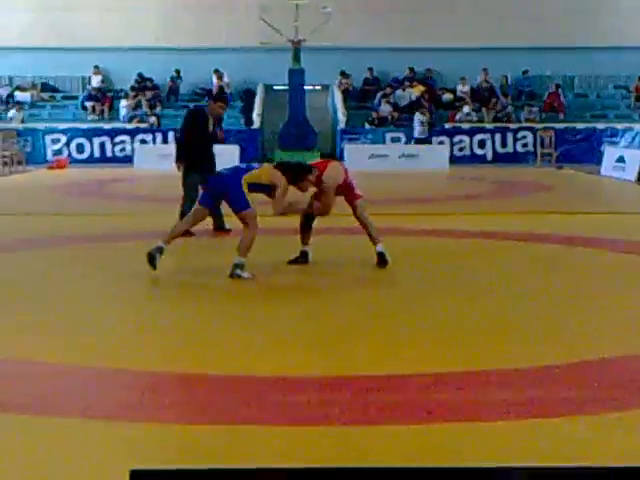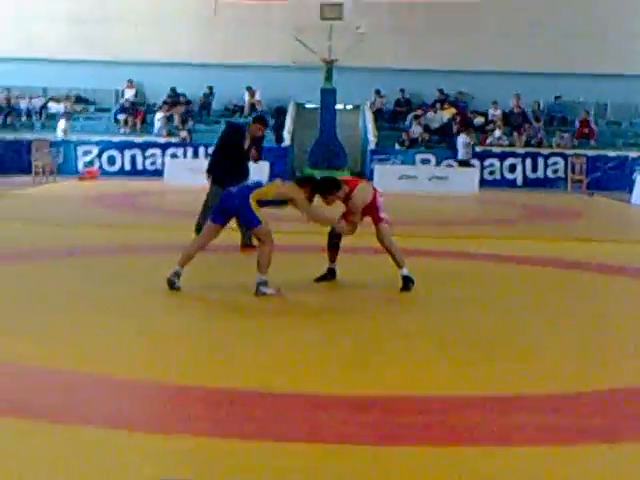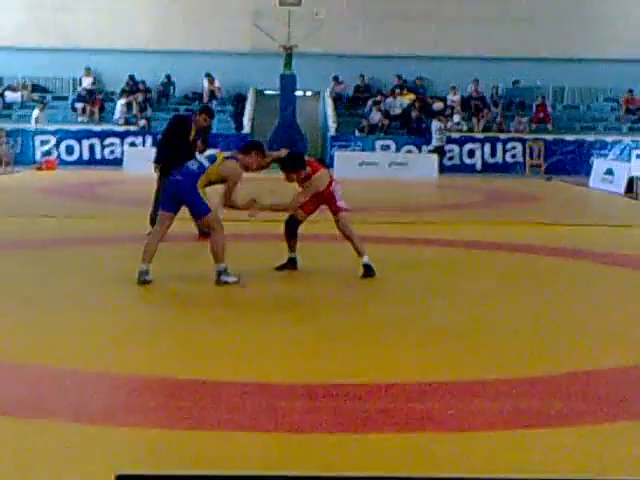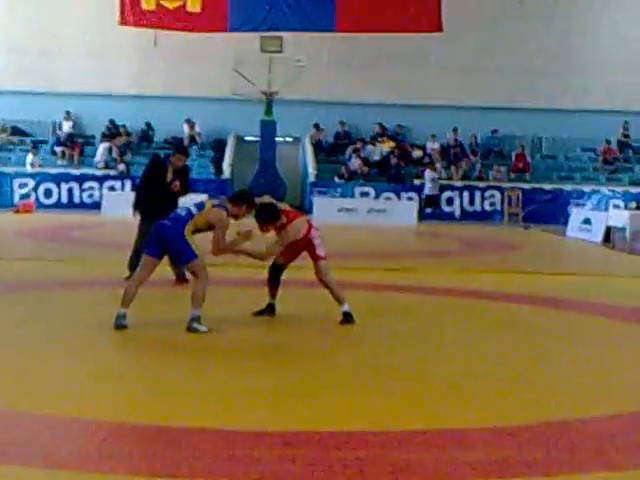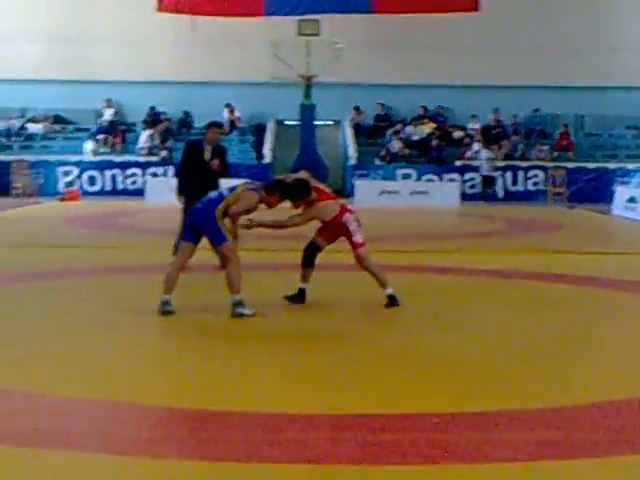
dt=0.4s
person 1, frame 1
left shoulder: (269, 172)
right shoulder: (282, 179)
left elbow: (273, 195)
right elbow: (277, 209)
right wrist: (298, 209)
left hip: (219, 178)
right hip: (234, 183)
left knee: (191, 219)
right knee: (251, 225)
left ankle: (159, 249)
right ankle: (238, 267)
person 1, frame 2
left shoulder: (284, 187)
right shoulder: (295, 192)
left elbow: (307, 209)
right elbow: (312, 214)
right wrist: (336, 224)
left hip: (229, 195)
right hip: (243, 201)
left knee: (203, 238)
right knee: (266, 241)
left ankle: (176, 274)
right ankle: (262, 284)
person 1, frame 3
left shoulder: (229, 156)
right shoulder: (235, 169)
right elbow: (226, 201)
right wrist: (242, 206)
left hip: (174, 182)
right hip: (190, 187)
left knee: (159, 229)
right knee: (216, 228)
left ankle: (143, 272)
right ankle: (222, 273)
person 1, frame 4
left shoulder: (218, 203)
right shoulder: (222, 218)
right elbow: (216, 249)
right wrist: (238, 240)
left hip: (161, 227)
right hip: (177, 233)
left knee: (141, 274)
right knee: (201, 275)
left ankle: (121, 316)
right ankle: (194, 320)
person 1, frame 5
left shoulder: (254, 188)
right shoulder: (253, 197)
right elbow: (233, 211)
right wrist: (235, 229)
left hip: (196, 211)
right hip: (210, 215)
left knee: (180, 260)
right knee: (232, 259)
left ankle: (165, 303)
right ankle: (237, 305)
person 2, frame 1
left shoulder: (217, 118)
right shoulder: (194, 113)
right elbow: (183, 137)
left wrist: (219, 136)
right wrist: (180, 159)
left hip: (207, 161)
right hip: (191, 161)
right knee: (190, 194)
left ankle: (218, 224)
person 2, frame 2
left shoulder: (258, 138)
right shoulder: (233, 129)
right elbow: (218, 149)
right wrist: (211, 170)
left hip: (239, 176)
right hip: (221, 174)
right knee: (210, 205)
left ankle: (246, 241)
right ankle: (200, 234)
person 2, frame 3
left shoulder: (205, 128)
right shoulder: (178, 120)
right elbow: (164, 140)
right wrist: (158, 161)
right hip: (169, 165)
right knee: (160, 196)
left ankle: (203, 229)
right ankle: (155, 226)
person 2, frame 4
left shoulder: (184, 170)
right shoulder: (155, 163)
left elbow: (186, 189)
right elbow: (143, 183)
left wrist: (180, 188)
right wrist: (137, 204)
left hip: (169, 212)
right hip: (150, 210)
right knee: (141, 242)
left ankle: (180, 274)
right ankle: (133, 271)
person 2, frame 5
left shoulder: (221, 150)
right shoulder: (192, 145)
left elbow: (225, 171)
right elbow: (183, 168)
left wrist: (218, 168)
right wrist: (181, 190)
left hip: (211, 194)
right hip: (192, 194)
person 3, frame 1
left shoulder: (326, 180)
left elbow: (326, 210)
left hip: (345, 183)
right hip: (327, 187)
left knee: (360, 215)
right knee: (306, 215)
left ankle: (380, 252)
right ankle: (304, 254)
person 3, frame 2
left shoulder: (355, 199)
right shoulder: (337, 186)
left elbow: (352, 228)
left wrist: (339, 228)
left hip: (374, 204)
right hip: (359, 206)
left knee: (385, 240)
right knee: (333, 234)
left ankle: (406, 276)
right ankle: (331, 271)
person 3, frame 3
left shoulder: (315, 181)
left elbow: (290, 206)
left wrist: (262, 207)
left hip: (329, 193)
right hip: (312, 194)
left knee: (344, 228)
right knee: (291, 223)
left ankle: (366, 264)
right ankle: (292, 260)
person 3, frame 4
left shoulder: (288, 232)
right shoulder: (273, 207)
left elbow: (264, 256)
right elbow: (264, 199)
left wrist: (240, 250)
left hip: (310, 239)
right hip: (293, 239)
left knee: (323, 277)
right knee: (275, 269)
left ankle: (346, 312)
right ankle: (271, 306)
person 3, frame 5
left shoulder: (316, 209)
right shoulder: (312, 185)
left elbow: (286, 224)
right elbow: (302, 174)
left wrist: (259, 223)
right wrist: (287, 180)
left hip: (348, 223)
right hip: (333, 223)
left knee: (364, 262)
right knee: (309, 251)
left ankle: (390, 295)
right ankle: (301, 293)
